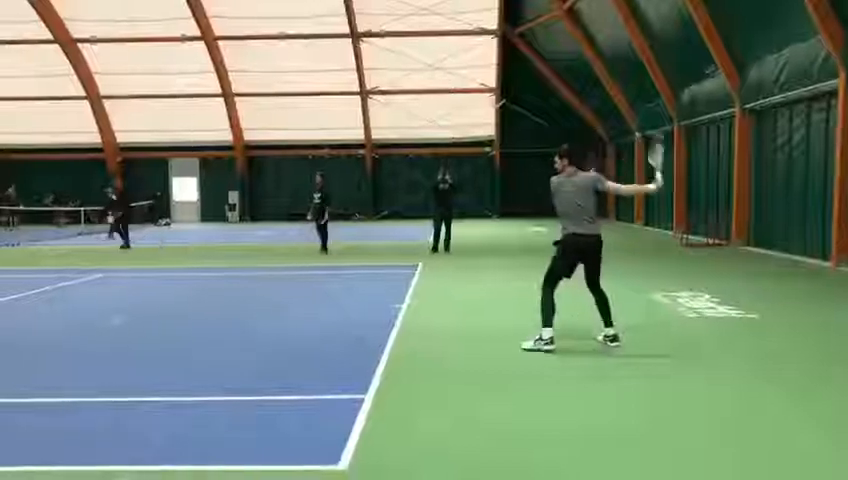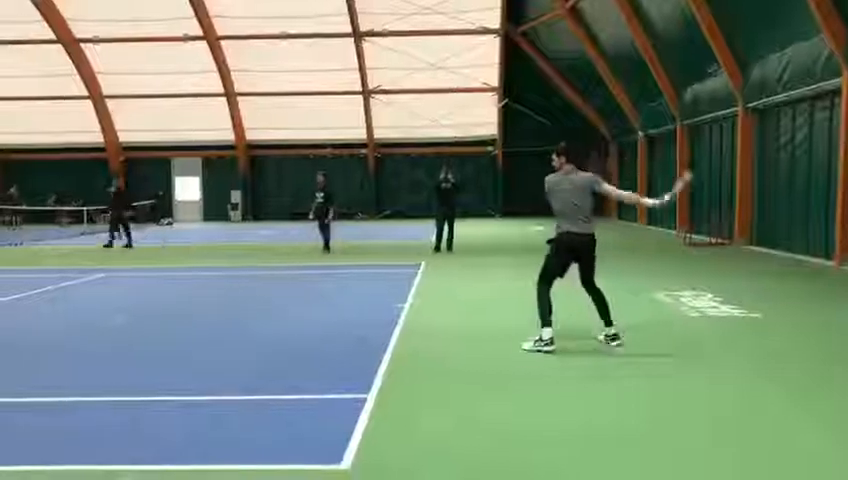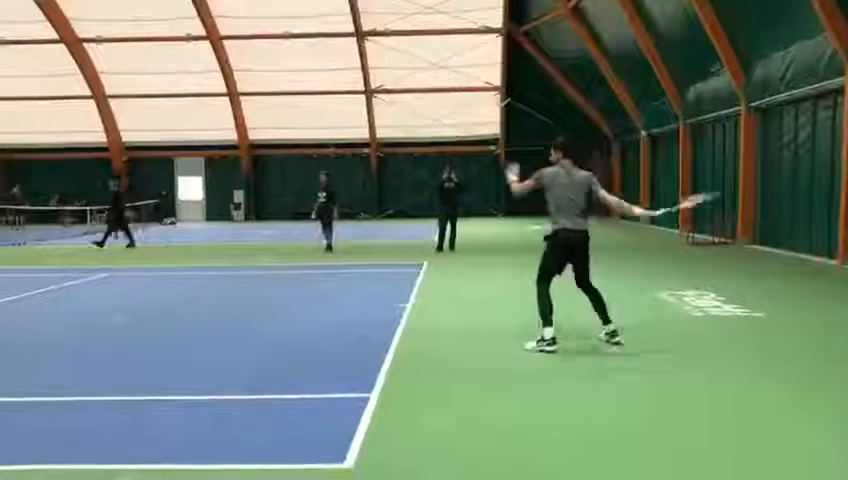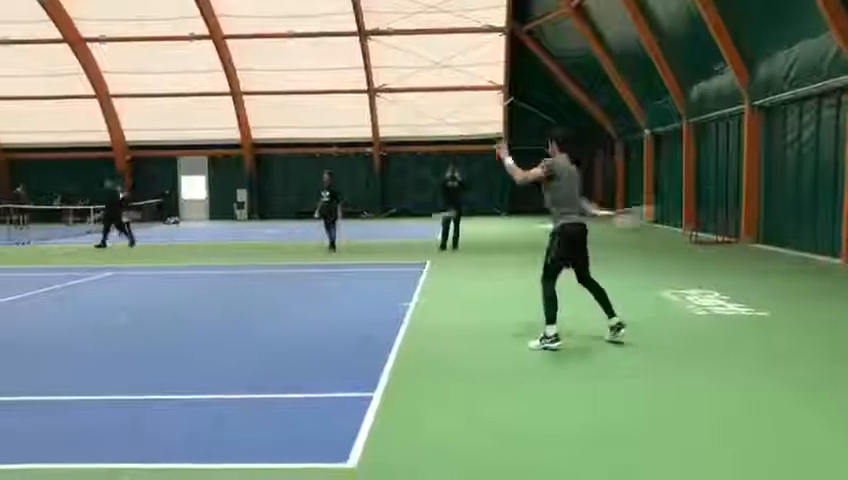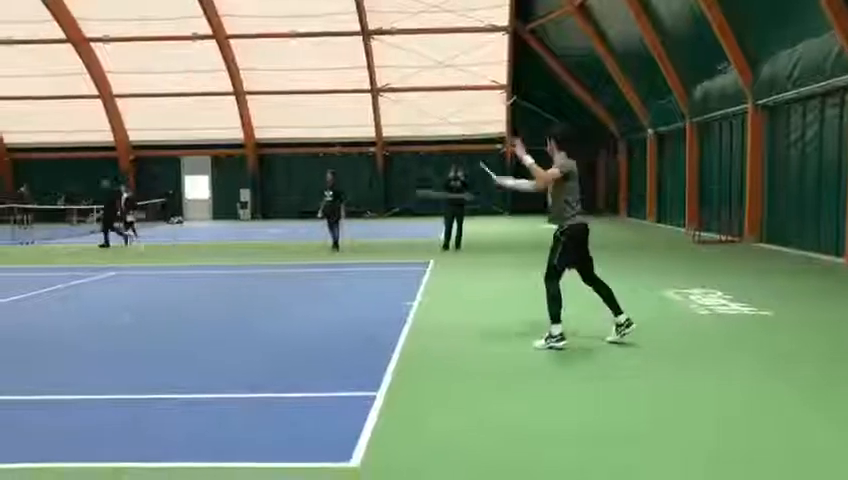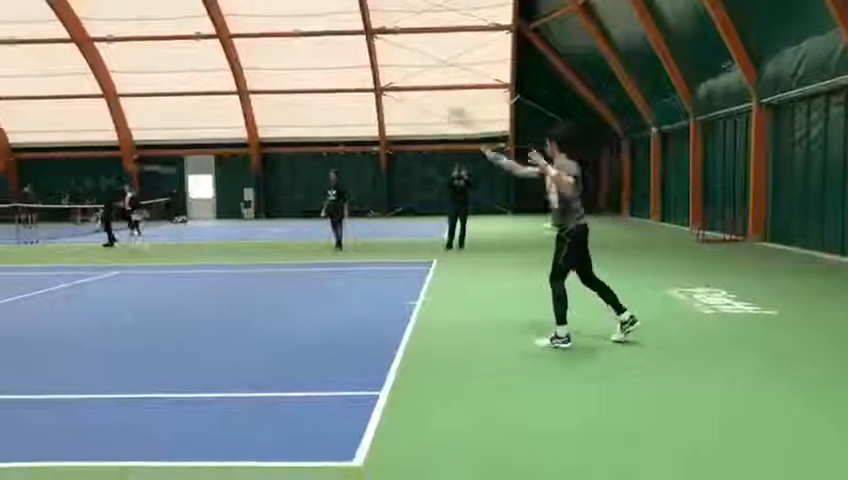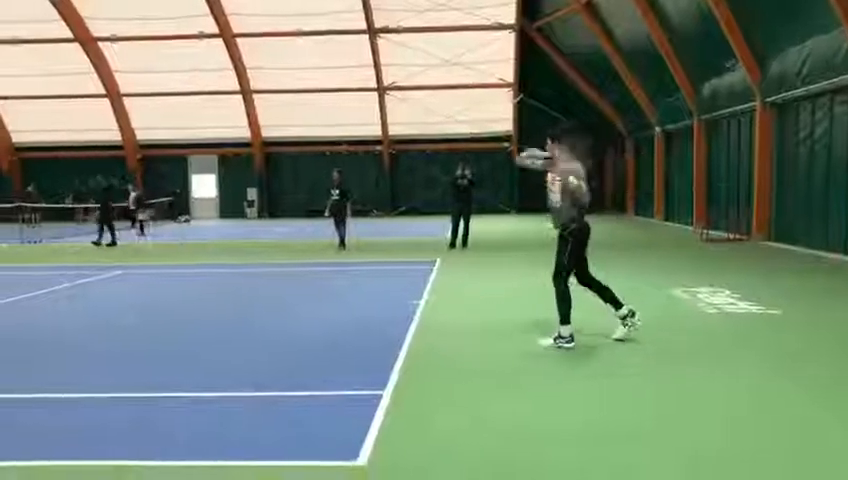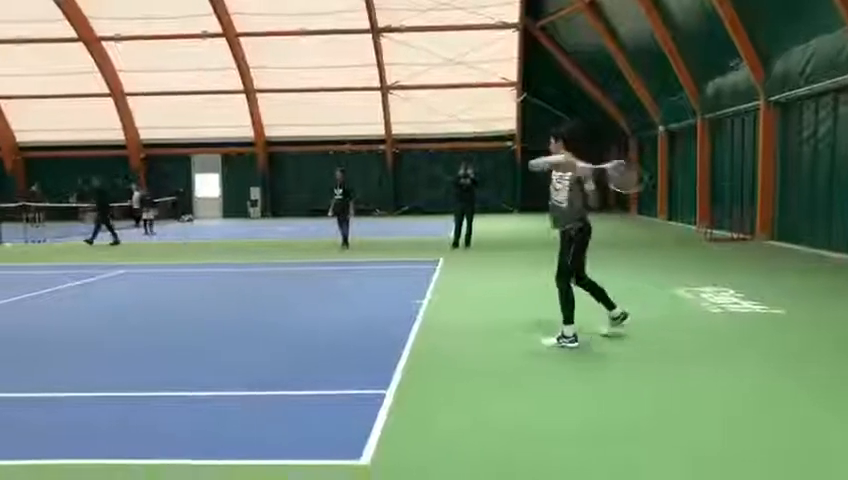
dt=0.1s
person 1, frame 1
left shoulder: (555, 183)
right shoulder: (591, 179)
right elbow: (620, 190)
right wrist: (650, 187)
left hip: (570, 241)
right hip: (593, 240)
left knee: (548, 286)
right knee: (594, 286)
left ankle: (546, 336)
right ankle: (610, 333)
person 1, frame 2
left shoulder: (550, 181)
right shoulder: (589, 179)
right elbow: (618, 195)
right wrist: (648, 202)
left hip: (564, 239)
right hip: (587, 239)
left knee: (543, 284)
right knee: (590, 285)
left ankle: (546, 337)
right ankle: (611, 332)
person 1, frame 3
left shoulder: (545, 174)
right shoulder: (586, 177)
left elbow: (517, 191)
right elbow: (609, 200)
left wrist: (512, 176)
right wrist: (634, 210)
left hip: (562, 236)
right hip: (581, 235)
left knee: (542, 283)
right knee: (584, 284)
left ankle: (547, 337)
right ankle: (610, 329)
person 1, frame 4
left shoulder: (553, 164)
right shoulder: (572, 169)
left elbow: (521, 178)
right elbow: (577, 200)
left wrist: (506, 158)
right wrist: (594, 210)
left hip: (564, 230)
right hip: (578, 228)
left knee: (548, 280)
right knee: (585, 279)
left ankle: (551, 335)
right ankle: (615, 323)
person 1, frame 5
left shoulder: (564, 164)
right shoulder: (559, 165)
left elbow: (541, 182)
right elbow: (537, 185)
left wrist: (524, 157)
right wrist: (510, 182)
left hip: (570, 230)
right hip: (576, 229)
left knee: (551, 278)
right knee: (590, 277)
left ankle: (556, 335)
right ankle: (622, 320)
person 1, frame 6
left shoulder: (569, 167)
right shoulder: (552, 167)
left elbow: (567, 191)
right elbow: (523, 172)
left wrist: (547, 168)
right wrist: (498, 159)
left hip: (571, 231)
right hip: (574, 230)
left knee: (556, 279)
right knee: (588, 278)
left ankle: (562, 335)
right ankle: (626, 318)
person 1, frame 7
left shoulder: (575, 168)
right shoulder: (549, 163)
left elbow: (585, 200)
right elbow: (521, 160)
left wrist: (569, 177)
right wrist: (537, 154)
left hip: (574, 230)
right hip: (569, 231)
left knee: (559, 279)
right knee: (584, 278)
left ankle: (565, 335)
right ankle: (626, 314)
person 1, frame 8
left shoulder: (582, 168)
right shoulder: (554, 163)
right elbow: (533, 165)
left wrist: (587, 179)
right wrist: (559, 158)
left hip: (576, 230)
right hip: (567, 230)
left knee: (563, 279)
right knee: (578, 277)
left ankle: (568, 335)
right ankle: (616, 313)
